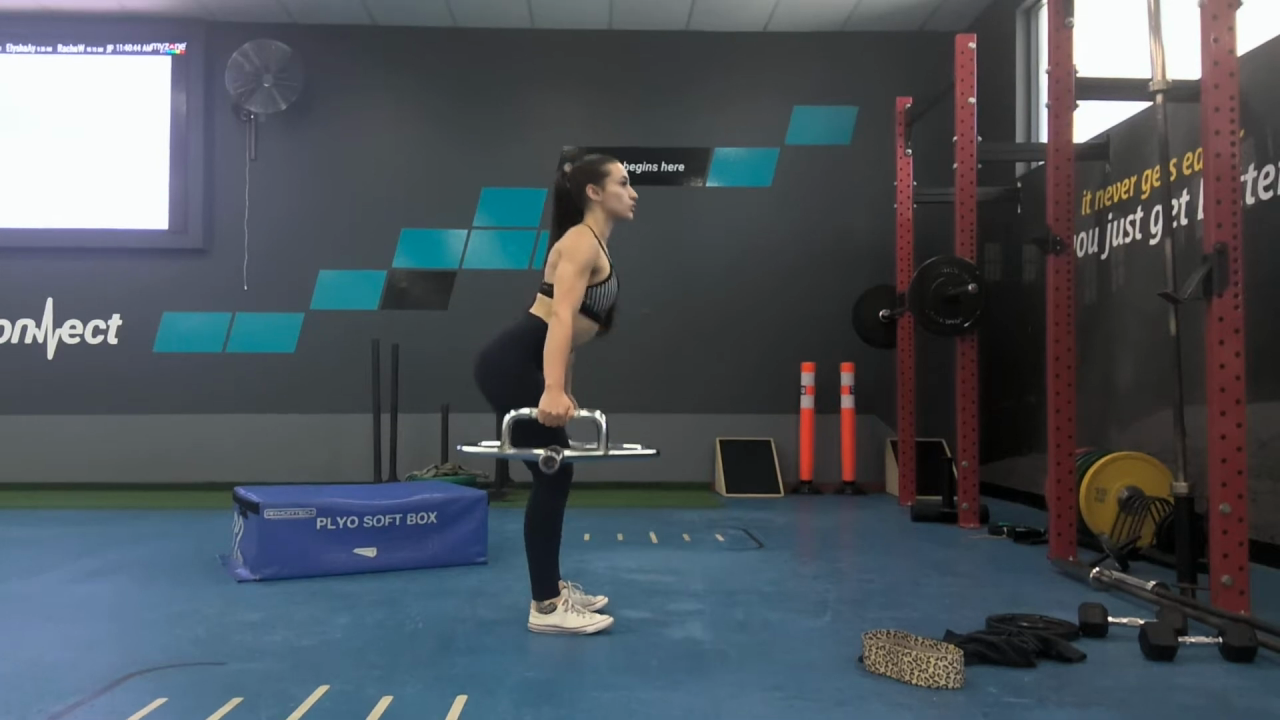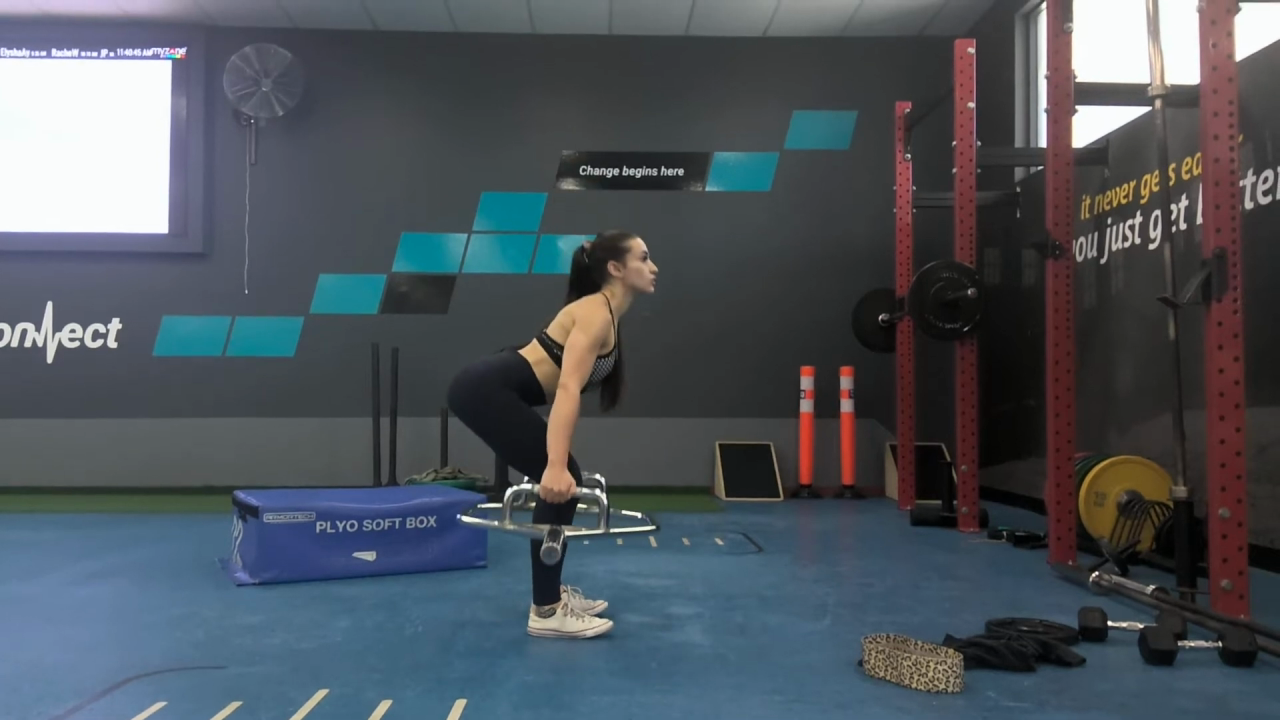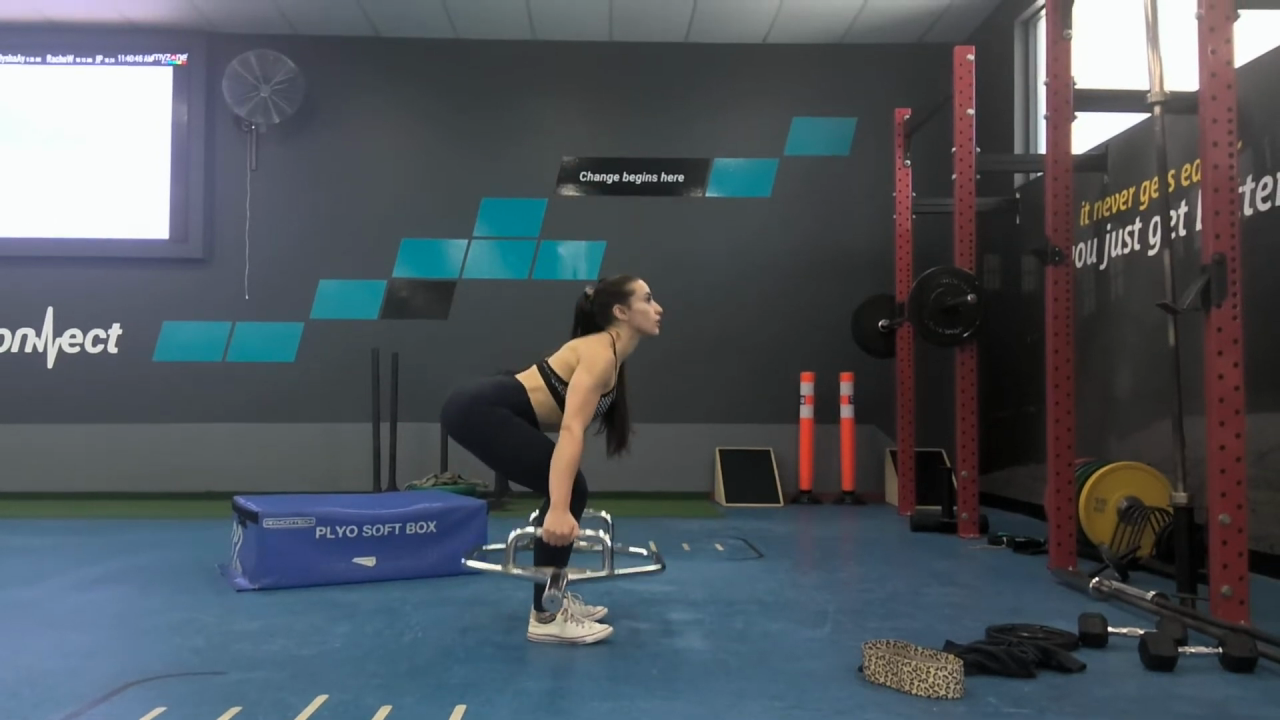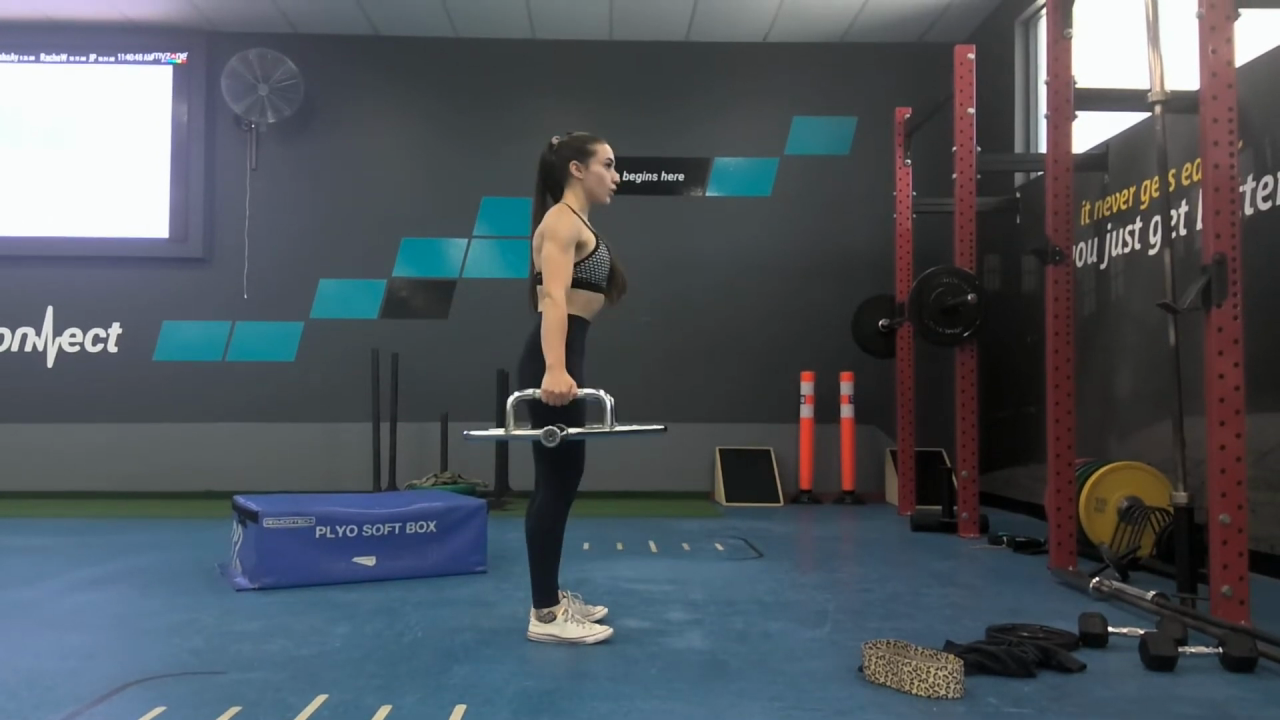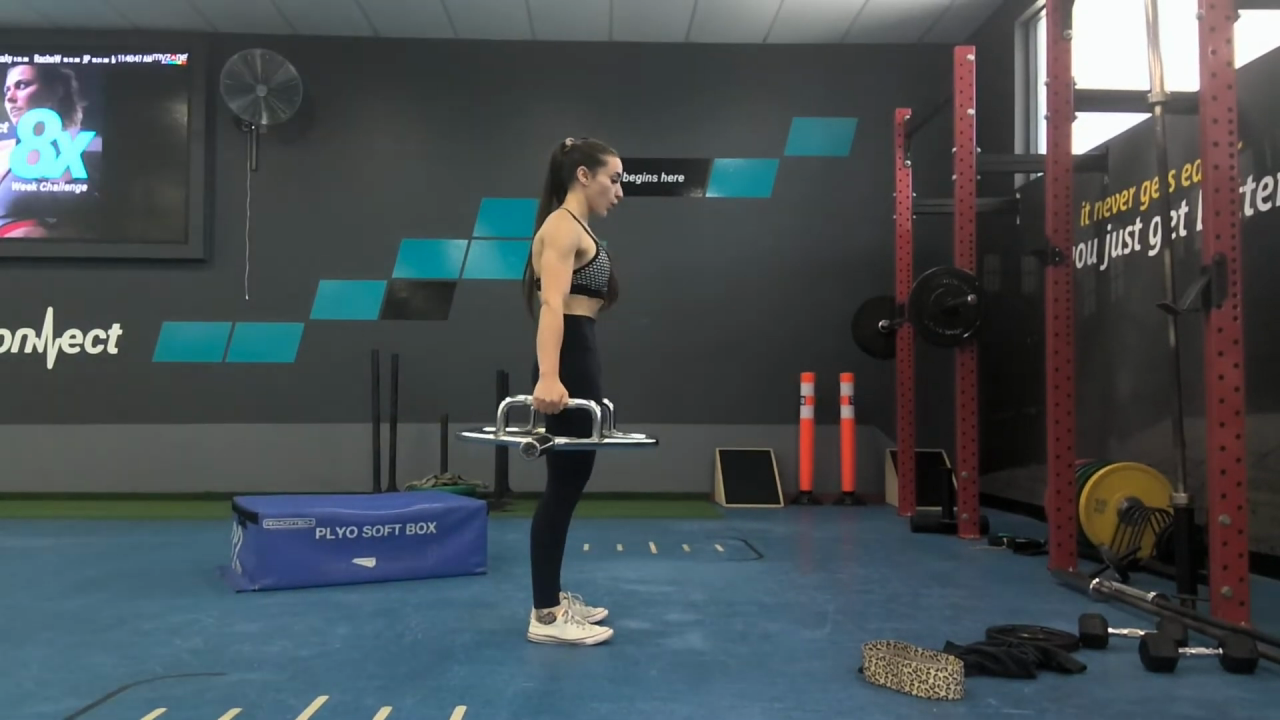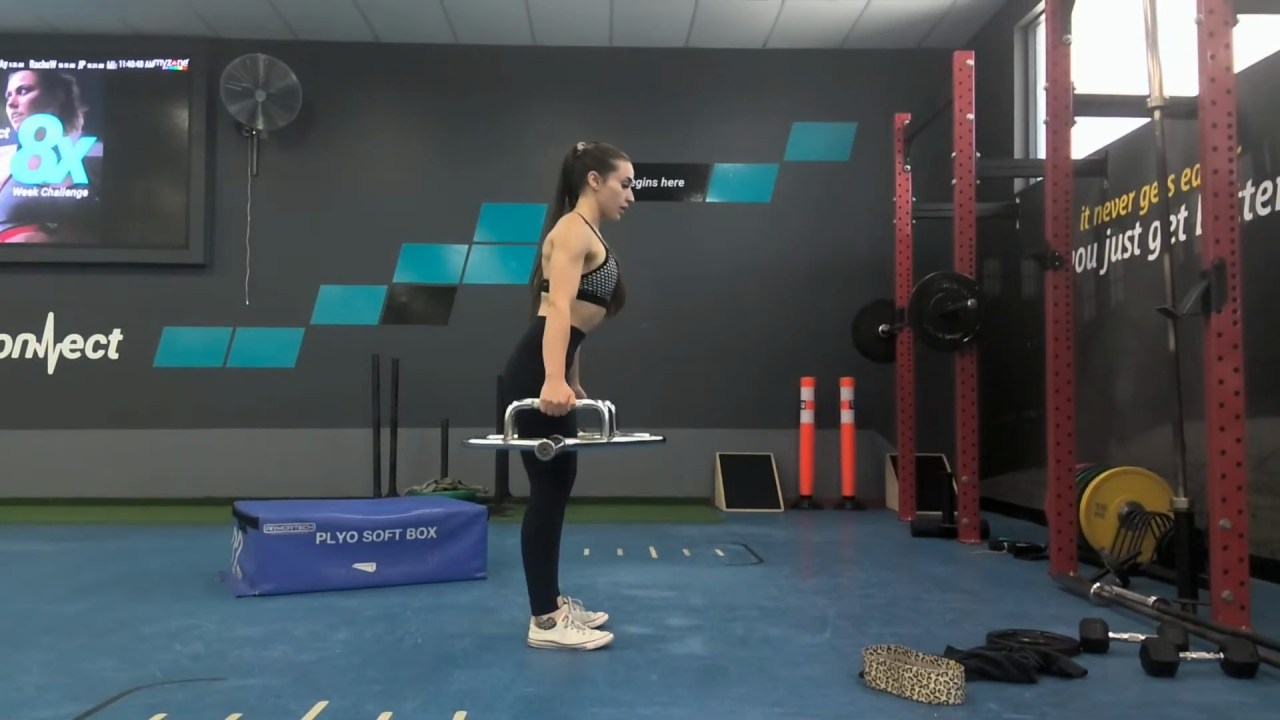
dt=0.7s
person 1, frame 1
left shoulder: (593, 245)
right shoulder: (582, 242)
right elbow: (560, 318)
left wrist: (562, 390)
right wrist: (552, 391)
left hip: (516, 364)
right hip: (511, 365)
left knee: (556, 474)
right knee: (552, 475)
left ankle: (552, 588)
right ankle: (546, 608)
person 1, frame 2
left shoulder: (602, 314)
right shoulder: (597, 314)
left elbow: (567, 388)
right elbow: (567, 391)
left wrist: (560, 460)
right wrist: (556, 468)
left hip: (491, 389)
right hip: (485, 391)
left knee: (565, 483)
right knee: (561, 487)
left ankle: (552, 591)
right ankle: (546, 611)
person 1, frame 3
left shoulder: (608, 355)
right shoulder: (600, 354)
left elbow: (571, 428)
right elbow: (571, 432)
left wrist: (564, 499)
right wrist: (558, 509)
left hip: (484, 410)
right hip: (478, 413)
left knee: (569, 493)
right knee: (568, 499)
right ankle: (546, 617)
person 1, frame 4
left shoulder: (576, 224)
right shoulder: (562, 219)
right elbow: (554, 299)
right wrist: (556, 370)
left hip: (559, 360)
right hip: (552, 362)
left knee: (560, 481)
right knee: (558, 483)
left ankle: (552, 597)
right ankle: (545, 615)
person 1, frame 5
left shoulder: (575, 227)
right shoulder: (563, 227)
right elbow: (552, 306)
right wrist: (548, 377)
left hip: (578, 361)
right hip: (568, 363)
left knee: (570, 482)
right knee: (564, 485)
left ankle: (552, 599)
right ankle: (546, 616)
person 1, frame 6
left shoulder: (586, 233)
right shoulder: (573, 229)
right elbow: (558, 309)
left wrist: (572, 381)
right wrist: (554, 381)
left hip: (553, 369)
right hip: (539, 370)
left knee: (557, 486)
right knee: (548, 489)
left ankle: (552, 602)
right ankle: (545, 622)
